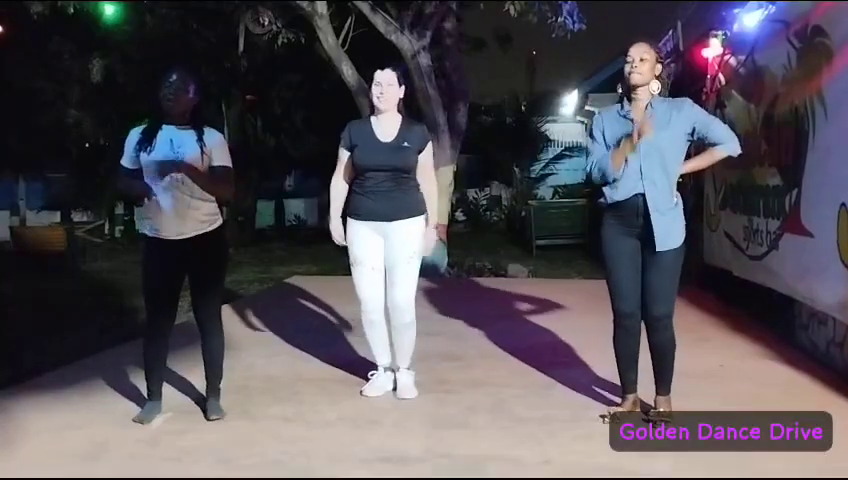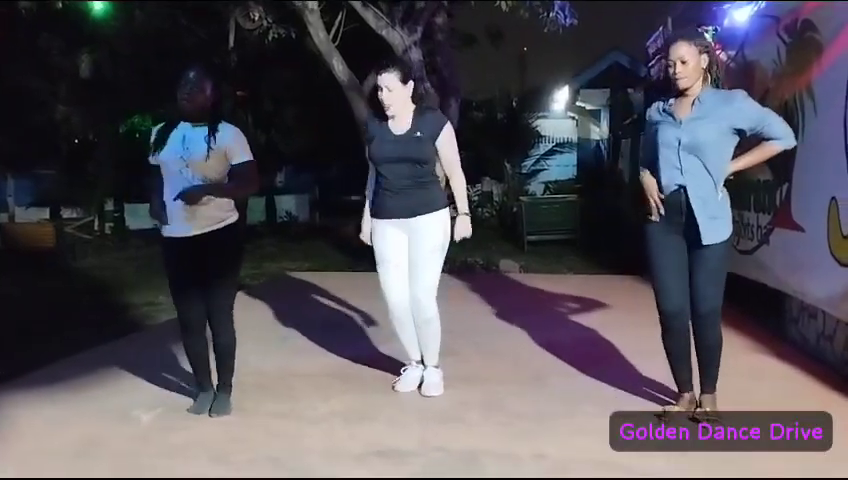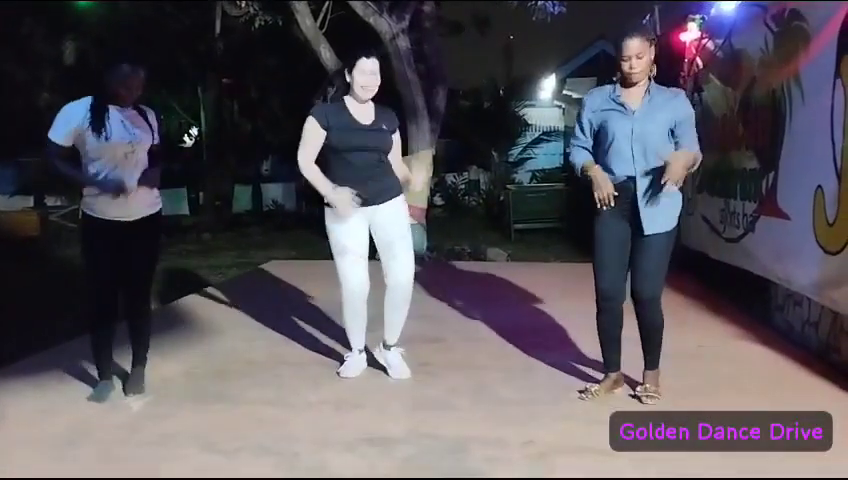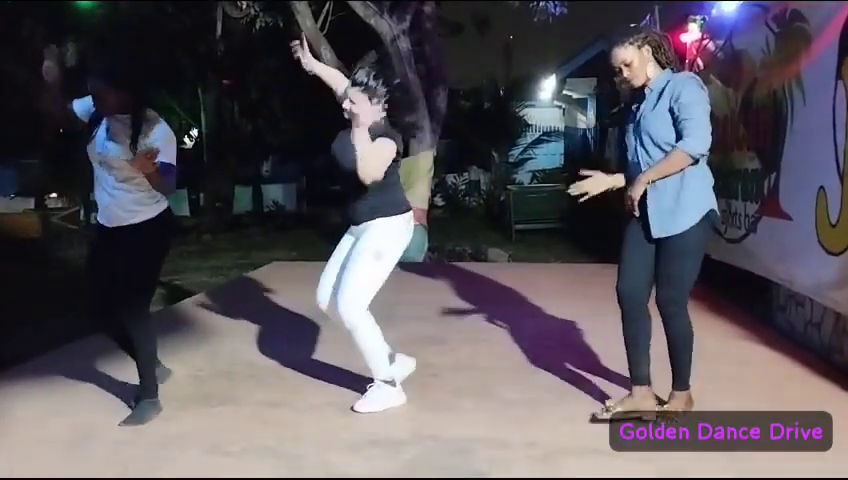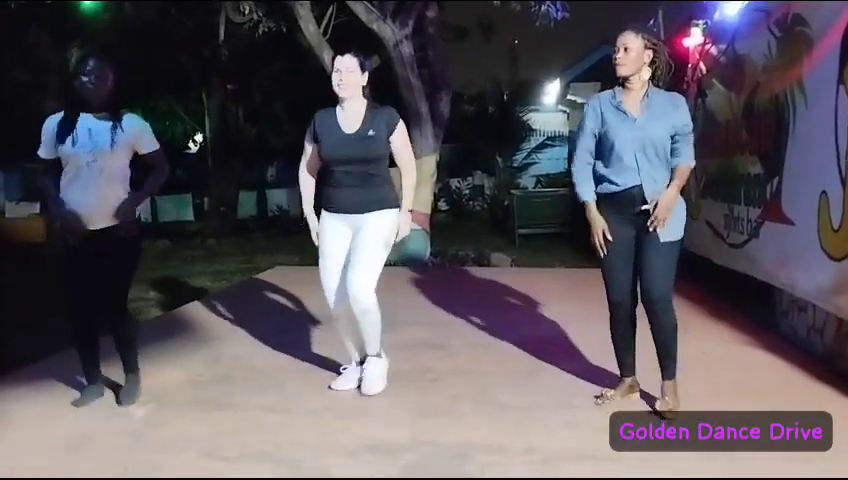
dt=1s
person 1, frame 1
left shoulder: (681, 110)
right shoulder: (606, 118)
left elbow: (728, 142)
right elbow: (599, 172)
left wrist: (680, 168)
right wrist: (631, 141)
left hip: (663, 223)
right hip: (619, 222)
left knee: (658, 315)
right knee: (625, 313)
left ankle: (663, 397)
right ankle: (629, 396)
person 1, frame 2
left shoulder: (731, 103)
right shoulder: (657, 112)
left elbow: (783, 136)
left wrist: (730, 167)
right wrist: (646, 178)
left hip: (709, 219)
right hip: (665, 218)
left knee: (706, 312)
right knee: (672, 310)
left ankle: (708, 396)
right ankle: (685, 394)
person 1, frame 3
left shoulder: (674, 100)
right shoulder: (597, 101)
left elbow: (690, 148)
right elbow: (578, 148)
left wrist: (685, 159)
right wrist: (594, 173)
left hip: (656, 208)
right hip: (611, 204)
left knee: (646, 295)
right knee: (608, 294)
left ankle: (651, 373)
right ankle: (612, 373)
person 1, frame 4
left shoulder: (683, 86)
right shoulder: (639, 106)
left elbow: (695, 145)
left wrist: (643, 179)
right wrist: (609, 180)
left hip: (684, 211)
right hip: (645, 212)
left knee: (671, 302)
right knee: (629, 294)
left ankle: (682, 392)
right ankle: (641, 391)
person 1, frame 5
left shoulder: (674, 105)
right shoulder: (599, 105)
left elbow: (685, 156)
right elbow: (582, 161)
left wrist: (671, 195)
right wrist: (592, 212)
left hip: (659, 211)
right hip: (613, 211)
left knee: (657, 297)
right knee: (619, 301)
left ankle: (669, 382)
right ankle: (628, 378)
person 2, frame 1
left shoulder: (212, 138)
right shoulder: (140, 137)
left elbow: (227, 190)
right elbow: (124, 182)
left wrist: (186, 169)
right wrist: (139, 188)
left hip: (205, 239)
right hip: (158, 241)
left knee: (208, 317)
right knee: (157, 319)
left ankle: (213, 395)
right ankle: (153, 398)
person 2, frame 2
left shoulder: (228, 135)
right shoulder: (163, 133)
left elbow: (250, 184)
left wrist: (207, 189)
right wrist: (156, 200)
left hip: (219, 236)
right hip: (177, 238)
left knee: (219, 315)
right knee: (189, 318)
left ankle: (224, 390)
right ankle: (204, 388)
person 2, frame 3
left shoulder: (147, 116)
right shoulder: (78, 112)
right elbow: (53, 159)
left wrist: (155, 172)
right wrist: (96, 182)
left hip: (145, 219)
right hip: (100, 221)
left knee: (137, 298)
right knee: (103, 299)
left ankle: (138, 368)
right ankle: (104, 377)
person 2, frame 4
left shoulder: (155, 129)
right shoulder: (96, 113)
left elbow: (167, 186)
right elbow: (61, 113)
left wrist: (148, 170)
right wrist: (52, 82)
left hip: (146, 228)
right hip: (108, 227)
left knee: (131, 309)
right knee: (101, 305)
left ankle: (149, 396)
right ankle: (152, 367)
person 2, frame 5
left shoulder: (132, 124)
right shoulder: (55, 124)
left elbow: (161, 168)
right elbow: (47, 174)
left wrist: (134, 201)
right wrist: (59, 209)
left hip: (117, 229)
right hip: (76, 231)
left knee: (113, 304)
right knee: (80, 307)
left ankle: (132, 375)
right ankle: (94, 380)
person 3, frame 1
left shoulder: (417, 133)
right shoulder: (354, 131)
left elbow: (427, 182)
right elbow: (341, 178)
left wrist: (432, 225)
right wrist: (335, 217)
left hip: (406, 224)
right hip: (363, 225)
left knee: (401, 302)
right knee: (370, 303)
left ankle: (404, 372)
right ankle: (383, 371)
person 3, frame 2
left shoulder: (434, 121)
right shoulder: (374, 127)
left elbow: (453, 169)
left wrist: (463, 213)
right wrist: (367, 213)
left hip: (429, 218)
right hip: (387, 222)
left knee: (422, 298)
right knee: (396, 298)
left ankle: (433, 368)
right ankle: (415, 364)
person 3, frame 3
left shoulder: (388, 118)
right shoulder: (325, 113)
left elbow: (395, 162)
right elbow: (305, 159)
left wrist: (410, 177)
right wrist: (331, 192)
left hip: (389, 204)
right hip: (345, 211)
left knee: (402, 276)
right knee: (355, 286)
left ankle: (388, 347)
right ankle: (356, 352)
person 3, frame 4
left shoulder: (385, 136)
right shoulder: (358, 114)
left elbow: (369, 174)
right elbow: (338, 79)
left wrist: (361, 132)
right wrist: (309, 63)
left hip: (386, 226)
right hip: (360, 227)
left knee: (349, 305)
right knee: (326, 299)
left ankle: (388, 386)
right ankle: (391, 360)
person 3, frame 5
left shoulder: (385, 118)
right shoulder: (321, 120)
left elbow: (407, 166)
right elbow: (308, 168)
left wrist: (405, 211)
right wrist: (309, 212)
left hip: (377, 216)
right hip: (335, 218)
left knee: (359, 291)
right knee: (335, 297)
left ankle: (375, 357)
right ankle: (357, 361)
